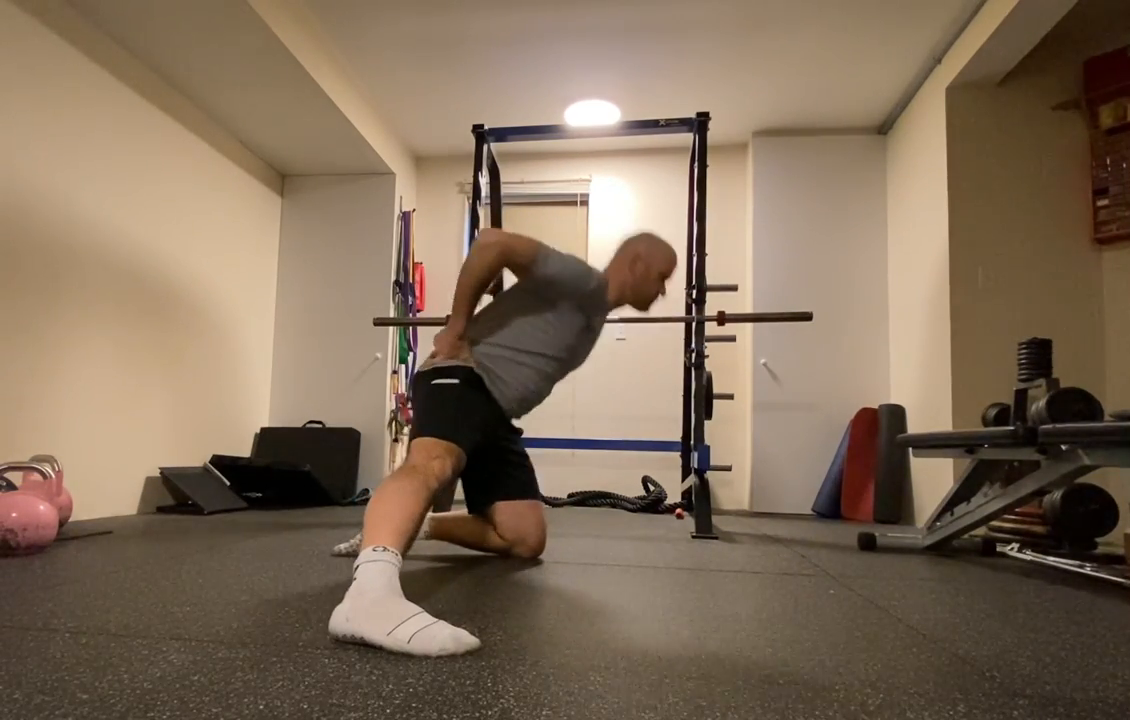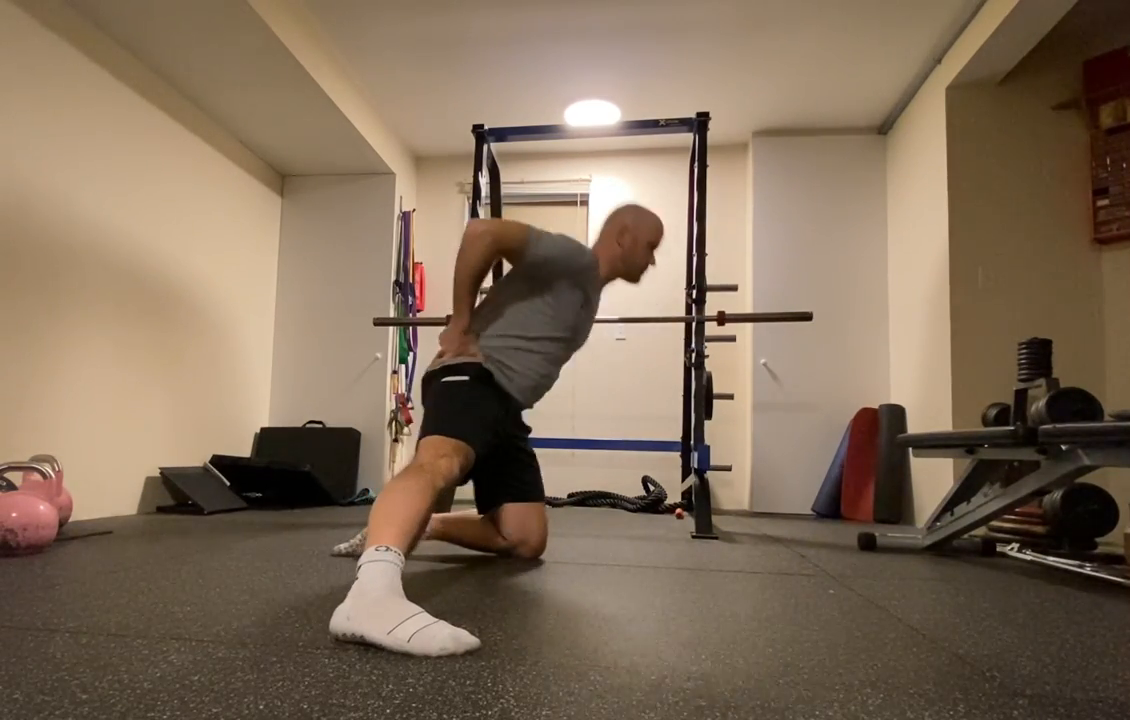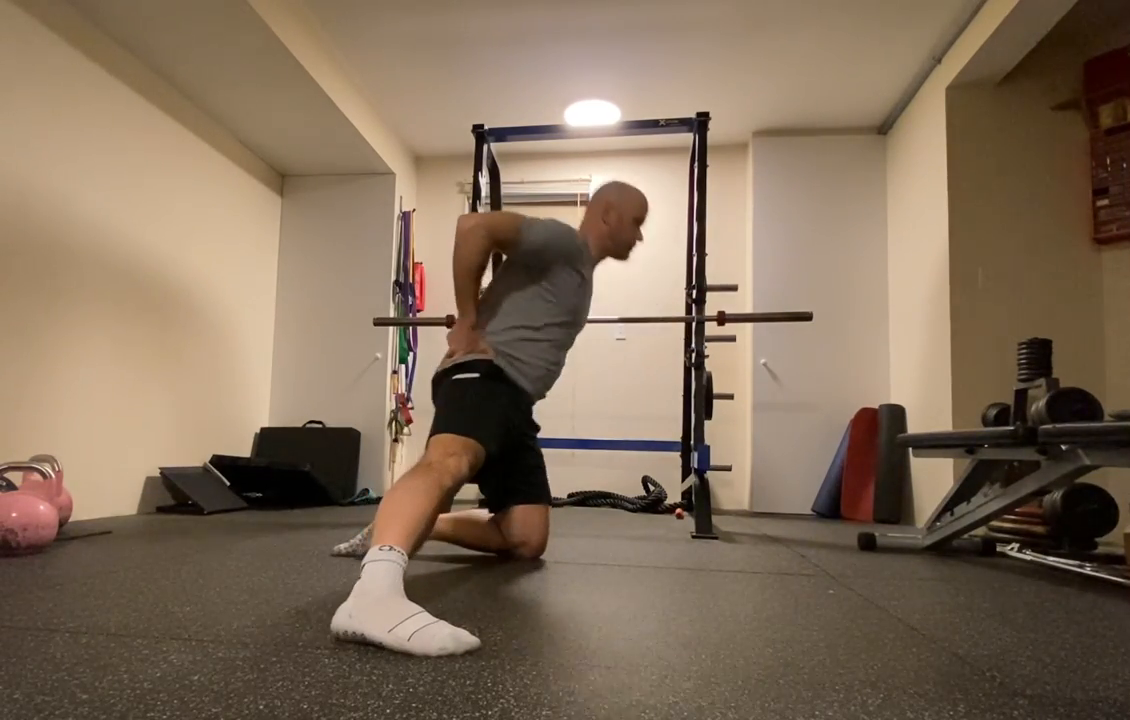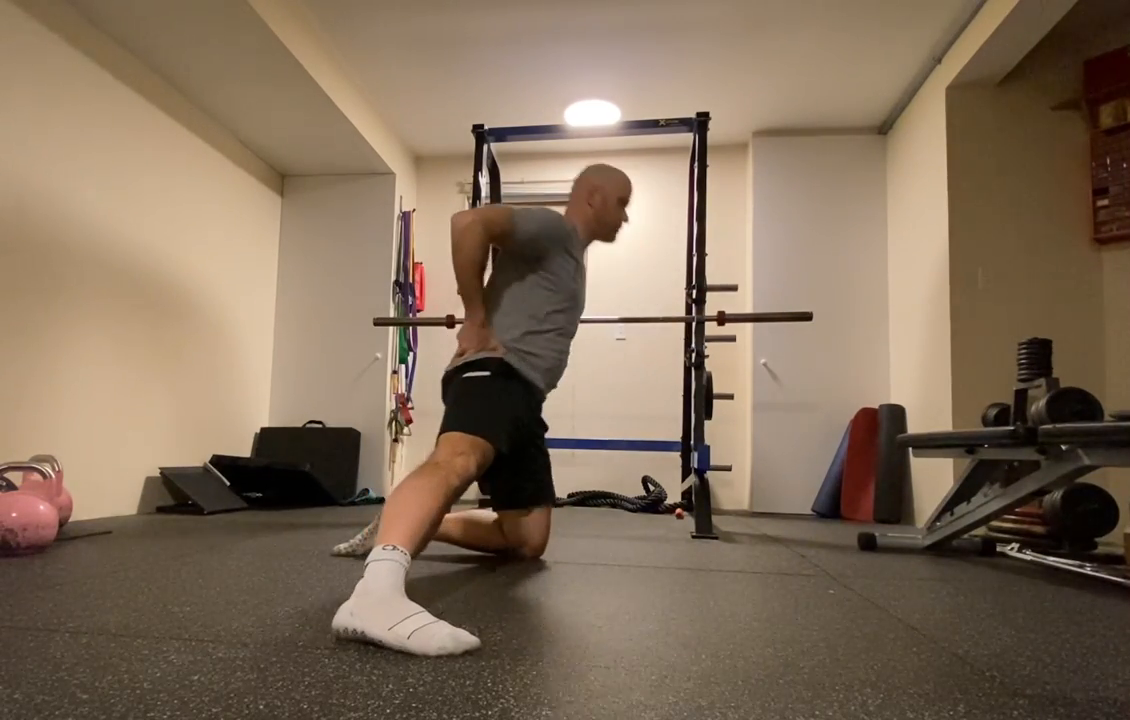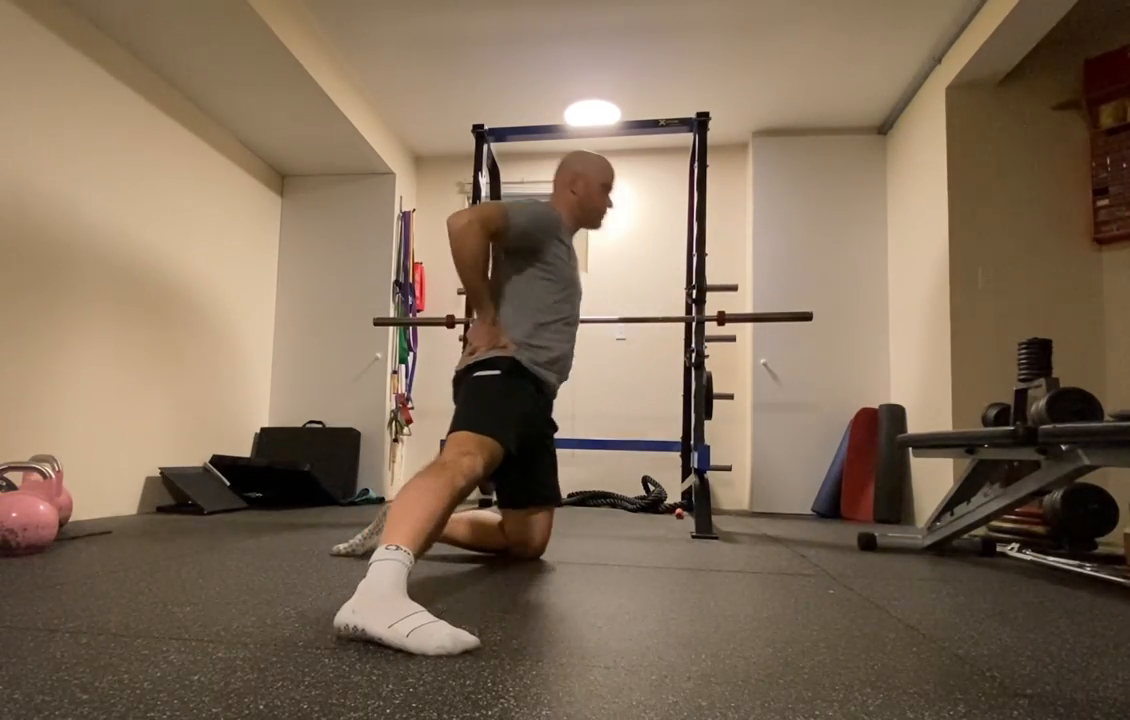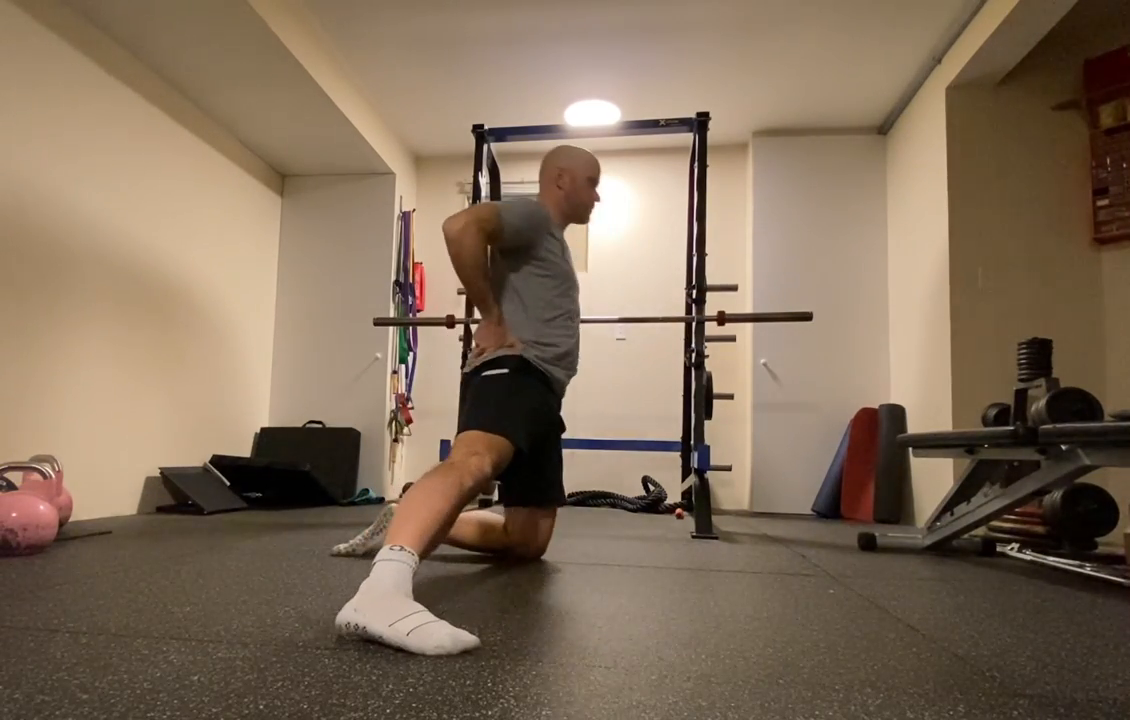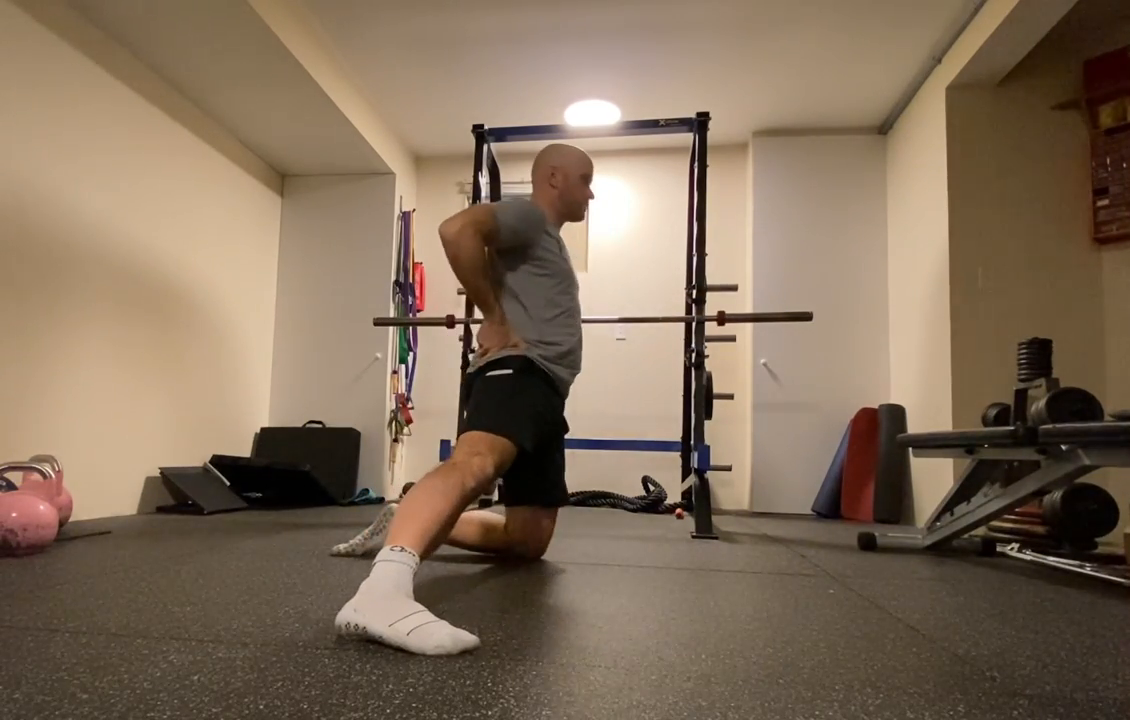
dt=0.1s
person 1, frame 1
left shoulder: (595, 310)
right shoulder: (580, 280)
right elbow: (491, 241)
right wrist: (457, 328)
left hip: (497, 407)
right hip: (464, 381)
left knee: (525, 539)
right knee: (432, 467)
left ankle: (412, 529)
right ankle: (368, 593)
person 1, frame 2
left shoulder: (589, 289)
right shoulder: (572, 259)
right elbow: (482, 231)
right wrist: (461, 323)
left hip: (505, 403)
right hip: (473, 380)
left knee: (526, 540)
right knee: (438, 464)
left ankle: (408, 526)
right ankle: (371, 591)
person 1, frame 3
left shoulder: (581, 268)
right shoulder: (560, 240)
right elbow: (473, 225)
right wrist: (468, 321)
left hip: (515, 395)
right hip: (484, 375)
left knee: (527, 540)
right knee: (447, 463)
left ankle: (408, 528)
right ankle: (373, 591)
person 1, frame 4
left shoulder: (572, 255)
right shoulder: (552, 229)
right elbow: (469, 221)
right wrist: (476, 318)
left hip: (525, 396)
right hip: (494, 375)
left knee: (528, 542)
right knee: (456, 462)
left ankle: (405, 525)
right ankle: (376, 589)
person 1, frame 5
left shoulder: (559, 242)
right shoulder: (540, 218)
right elbow: (464, 223)
right wrist: (487, 317)
left hip: (532, 389)
right hip: (507, 373)
left knee: (526, 541)
right knee: (464, 462)
left ankle: (406, 527)
right ankle: (379, 589)
person 1, frame 6
left shoulder: (552, 239)
right shoulder: (532, 218)
right elbow: (460, 226)
right wrist: (491, 319)
left hip: (542, 392)
right hip: (514, 373)
left knee: (528, 542)
right knee: (472, 463)
left ankle: (412, 527)
right ankle: (383, 587)
person 1, frame 7
left shoulder: (547, 237)
right shoulder: (527, 216)
right elbow: (456, 229)
right wrist: (494, 318)
left hip: (545, 391)
right hip: (517, 373)
left knee: (528, 542)
right knee: (474, 464)
left ankle: (405, 527)
right ankle: (382, 588)
